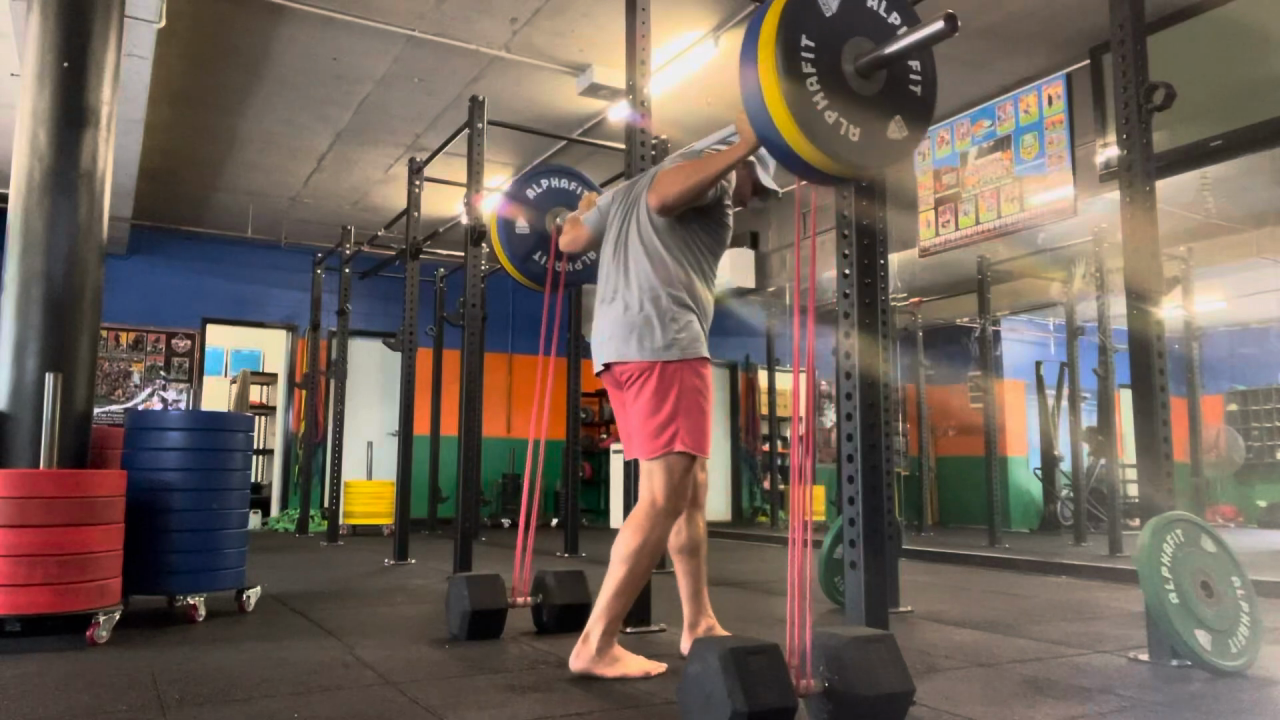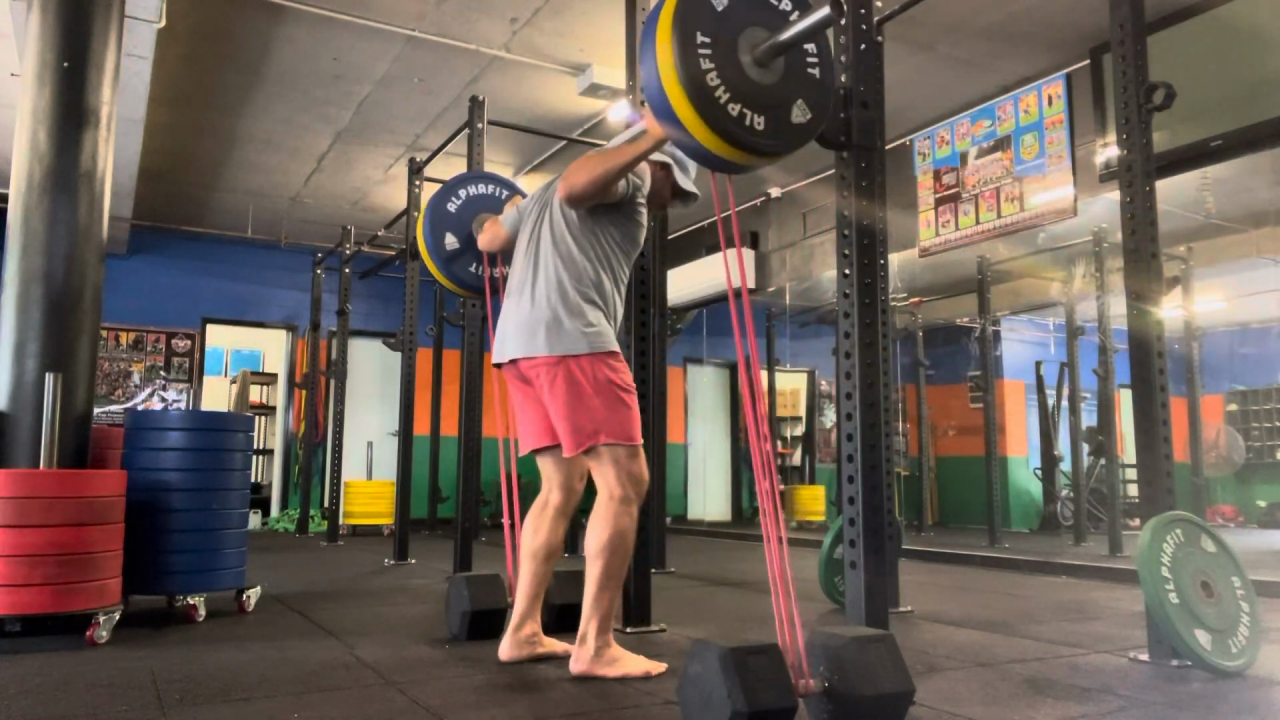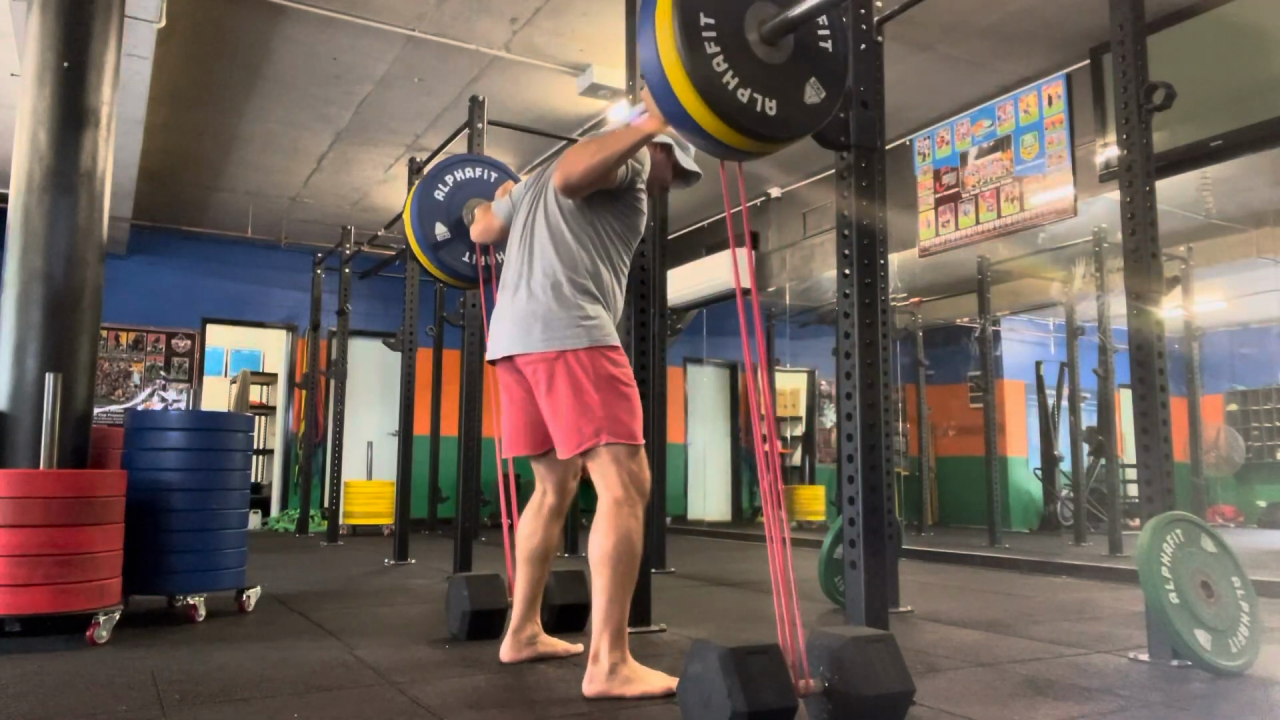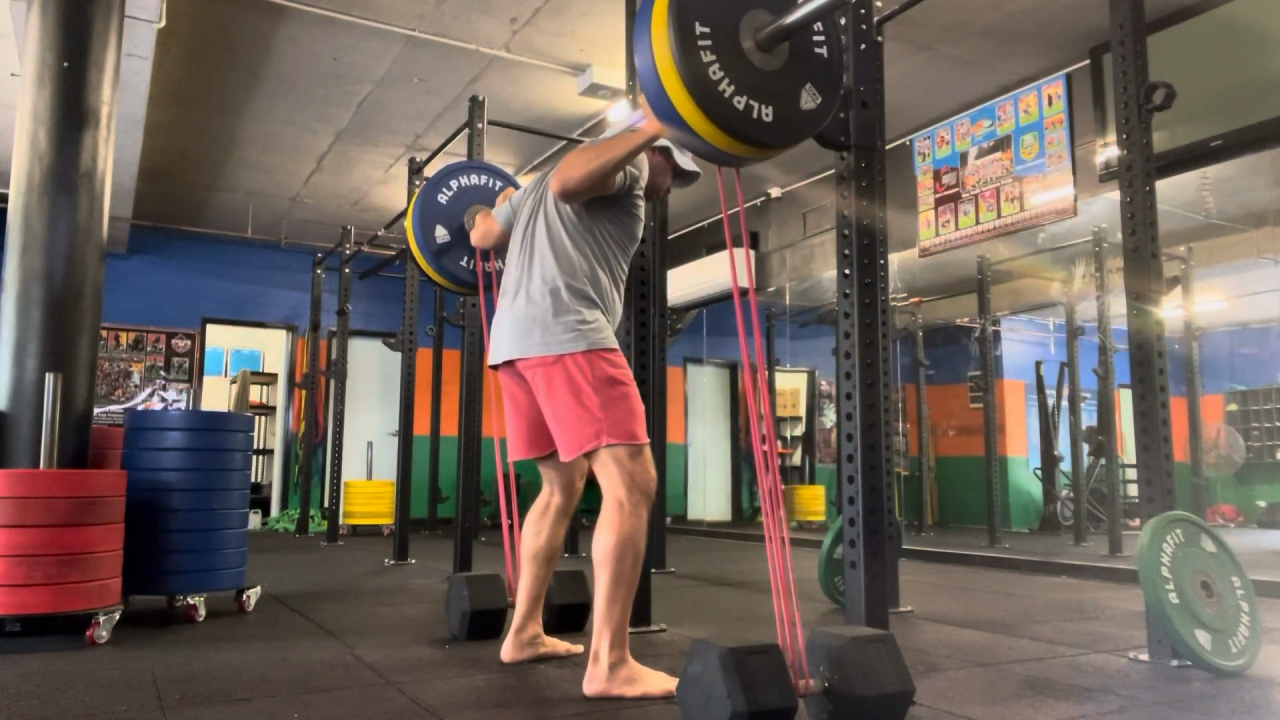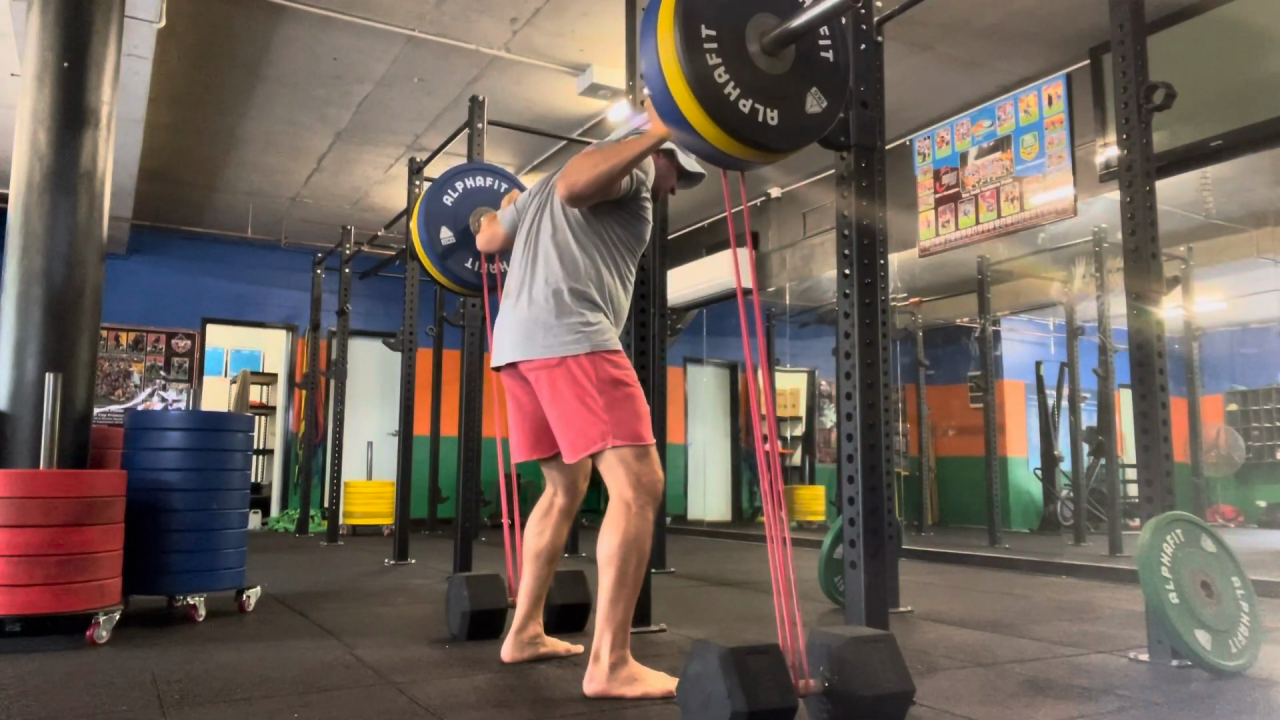
dt=1s
person 1, frame 1
left shoulder: (628, 189)
right shoulder: (710, 168)
left elbow: (570, 239)
right elbow: (665, 196)
left wrist: (585, 210)
right wrist: (747, 143)
left hip: (618, 346)
right hip: (662, 343)
left knee: (689, 488)
right knee: (663, 497)
left ankle: (700, 624)
right ankle: (596, 644)
person 1, frame 2
left shoulder: (545, 196)
right shoulder: (631, 172)
left elbow: (489, 241)
right elbow: (574, 185)
left wrist: (508, 214)
right wrist: (655, 136)
left hip: (521, 341)
right hip: (573, 338)
left knee: (563, 486)
right knee: (622, 481)
left ankle: (522, 630)
right ankle: (593, 644)
person 1, frame 3
left shoulder: (538, 180)
right shoulder: (631, 155)
left elbow: (481, 230)
right elbow: (569, 175)
left wrist: (503, 198)
right wrist: (653, 120)
left hip: (515, 335)
right hip: (568, 332)
left knee: (557, 484)
right knee: (626, 483)
left ankle: (524, 631)
right ankle: (609, 663)
person 1, frame 4
left shoulder: (536, 186)
right shoulder: (628, 159)
left elbow: (482, 235)
right elbow: (567, 181)
left wrist: (502, 202)
right wrist: (653, 126)
left hip: (517, 338)
right hip: (566, 334)
left knee: (563, 485)
right knee: (631, 483)
left ankle: (525, 632)
right ankle: (610, 665)
person 1, frame 5
left shoulder: (541, 187)
right shoulder: (635, 159)
left elbow: (487, 239)
right elbow: (573, 185)
left wrist: (507, 204)
right wrist: (659, 130)
left hip: (519, 339)
right hip: (569, 335)
left knee: (566, 485)
right knee: (638, 483)
left ankle: (524, 632)
right ankle: (609, 665)
